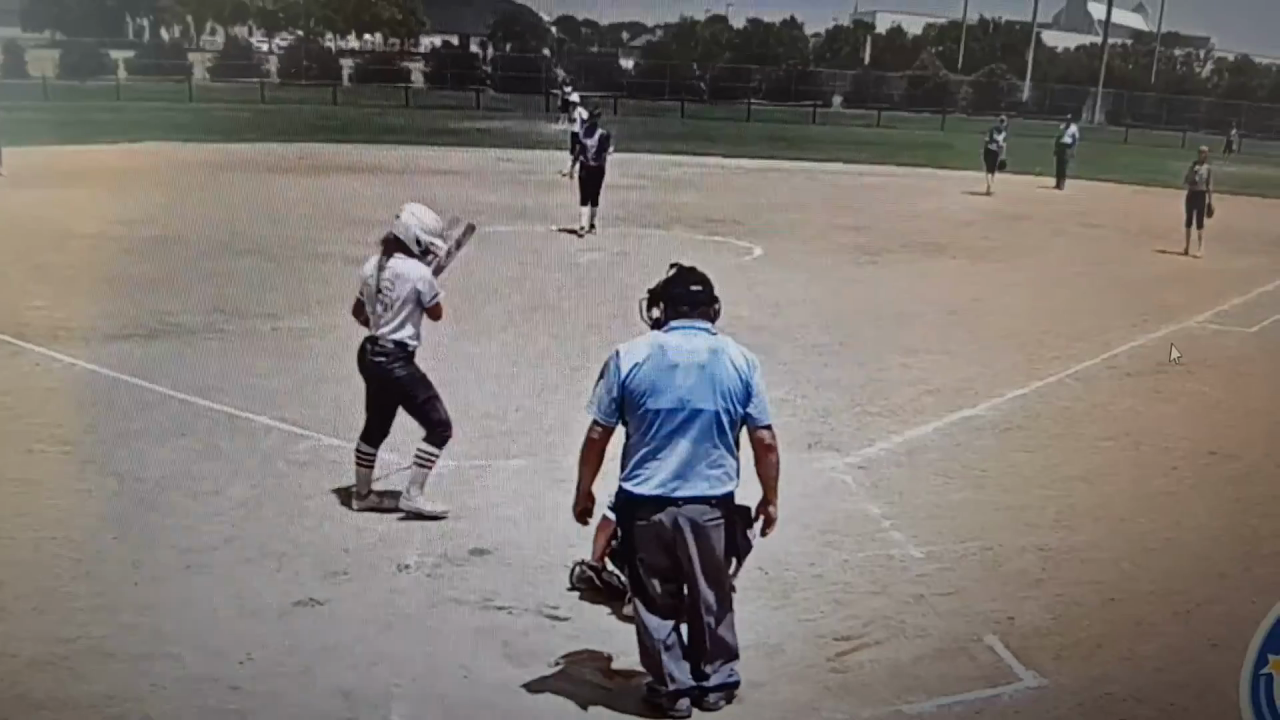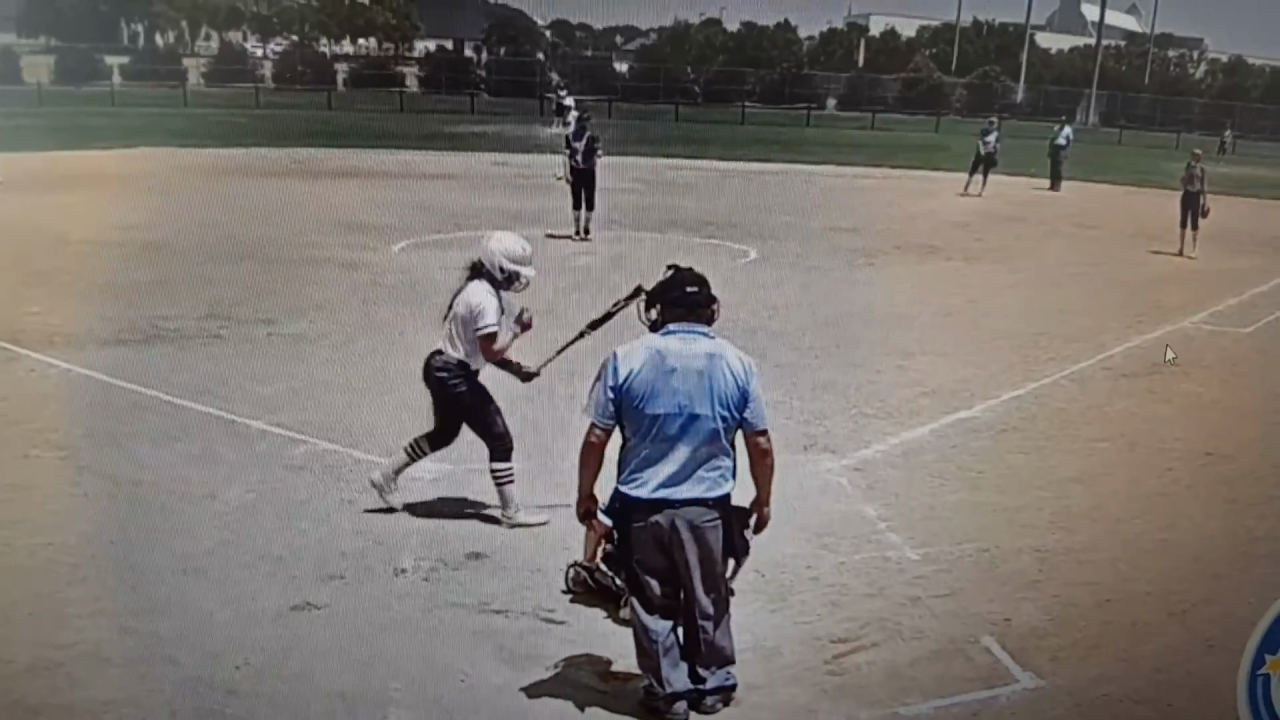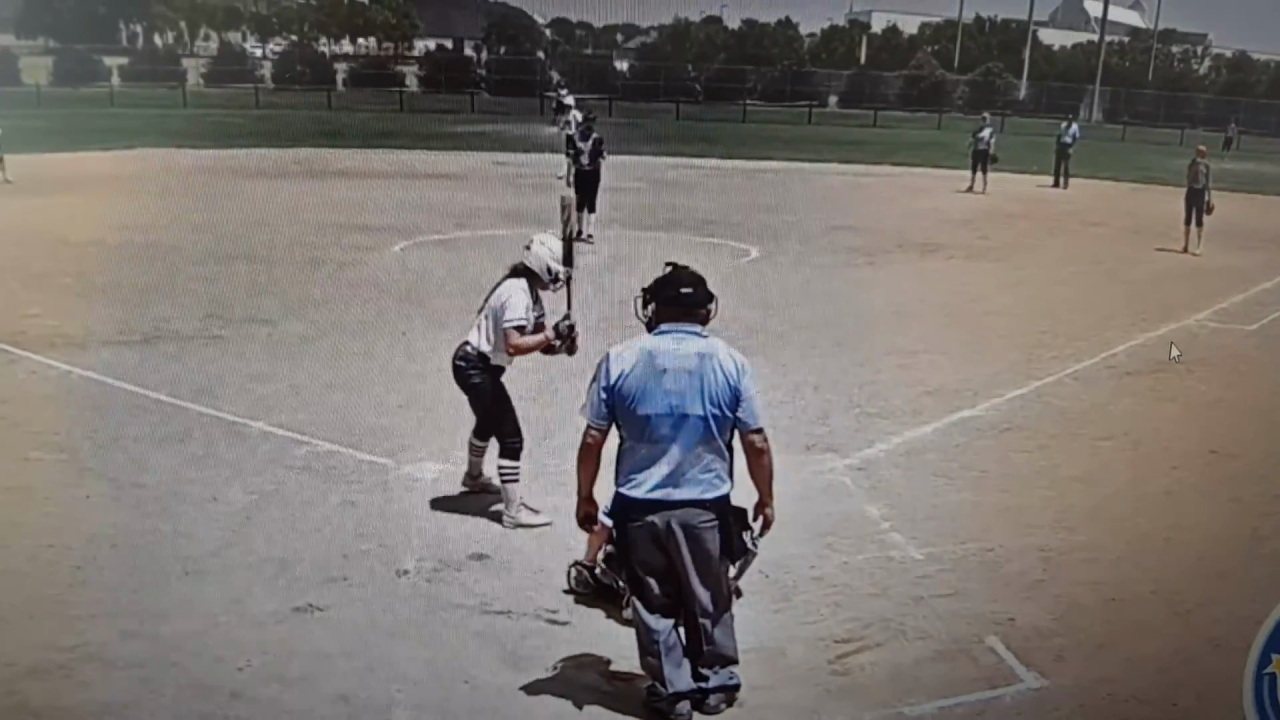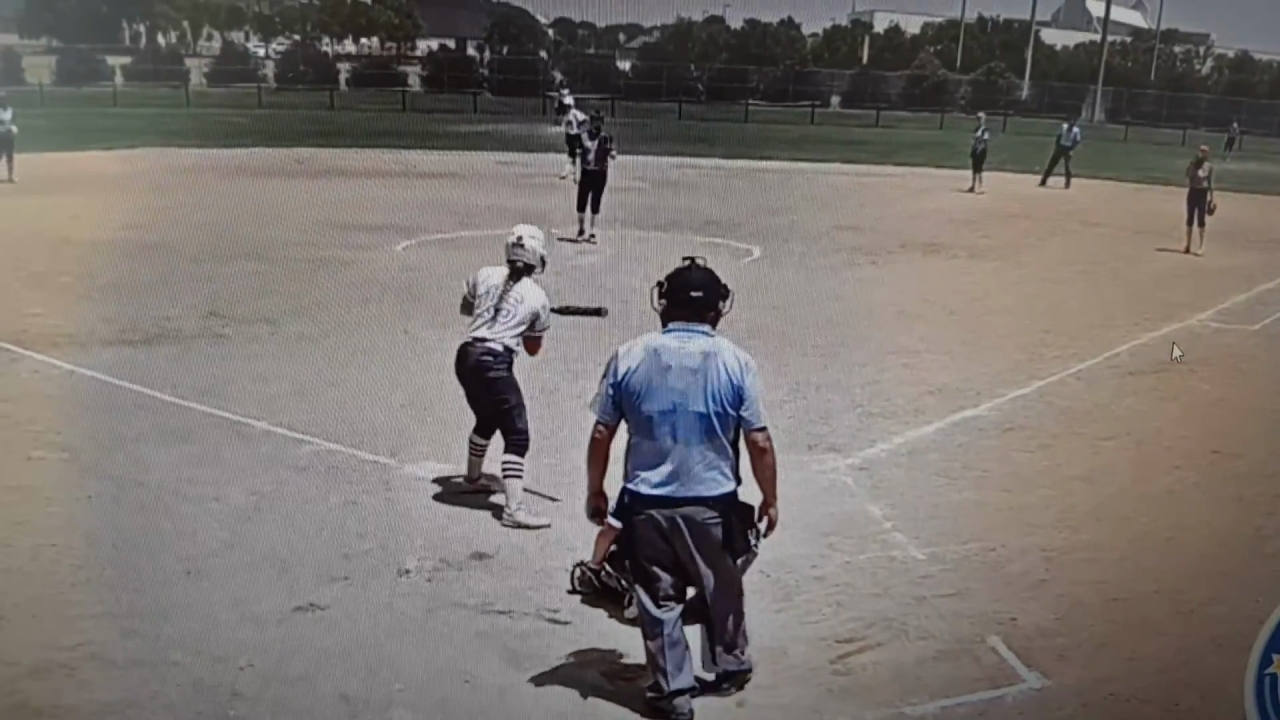
dt=0.5s
person 1, frame 1
left shoulder: (630, 355)
right shoulder: (739, 360)
left elbow: (597, 435)
right elbow: (765, 442)
left wrist: (584, 491)
right wrist: (770, 498)
left hip: (645, 504)
right hip: (711, 504)
left knee: (657, 602)
right knee: (712, 599)
right ankle: (715, 682)
person 1, frame 2
left shoulder: (626, 359)
right shoulder: (736, 363)
left elbow: (596, 437)
right elbow: (760, 445)
left wrist: (585, 494)
right wrist: (763, 498)
left hip: (641, 506)
right hip: (707, 506)
left knee: (653, 604)
right knee: (708, 601)
person 1, frame 3
left shoulder: (620, 359)
right shoulder: (730, 362)
left elbow: (592, 440)
right elbow: (757, 443)
left wrist: (585, 497)
right wrist: (765, 499)
left hip: (640, 507)
right hip: (706, 506)
left knee: (654, 605)
right knee: (710, 601)
person 1, frame 4
left shoulder: (629, 357)
right shoulder: (735, 362)
left elbow: (602, 434)
right elbow: (759, 443)
left wrist: (596, 490)
right wrist: (769, 499)
left hip: (647, 504)
right hip: (712, 502)
left knee: (659, 600)
right knee: (721, 591)
right ankle: (730, 668)
person 2, frame 1
left shoulder: (373, 265)
right shoulder: (417, 271)
left elbow: (358, 310)
right elbow: (436, 314)
left hip: (371, 355)
right hip: (395, 362)
left knee: (376, 426)
right knee: (439, 427)
left ankle: (362, 495)
right ankle: (413, 494)
person 2, frame 2
left shoulder: (485, 290)
right shoulder: (485, 298)
left elbow: (483, 347)
right elbow: (494, 351)
left wrist: (514, 367)
right wrist: (516, 329)
left hip: (440, 370)
right hip: (456, 377)
left knee: (444, 433)
right knee: (500, 440)
left ankle: (387, 477)
right ankle: (512, 512)
person 2, frame 3
left shoulder: (530, 295)
right shoulder: (518, 296)
left elbow: (537, 341)
right elbow: (514, 345)
left wrist: (559, 339)
right wrist: (553, 337)
left hip: (475, 366)
right hip: (477, 369)
left knee: (487, 422)
right knee: (510, 436)
left ankle: (474, 477)
right ankle: (514, 513)
person 2, frame 4
left shoulder: (484, 275)
right shoulder: (538, 298)
left elbow: (466, 308)
right elbow: (532, 349)
left hip: (466, 356)
right hip: (494, 364)
left knee: (486, 420)
right knee: (517, 436)
left ankle: (473, 478)
right ankle: (514, 509)
